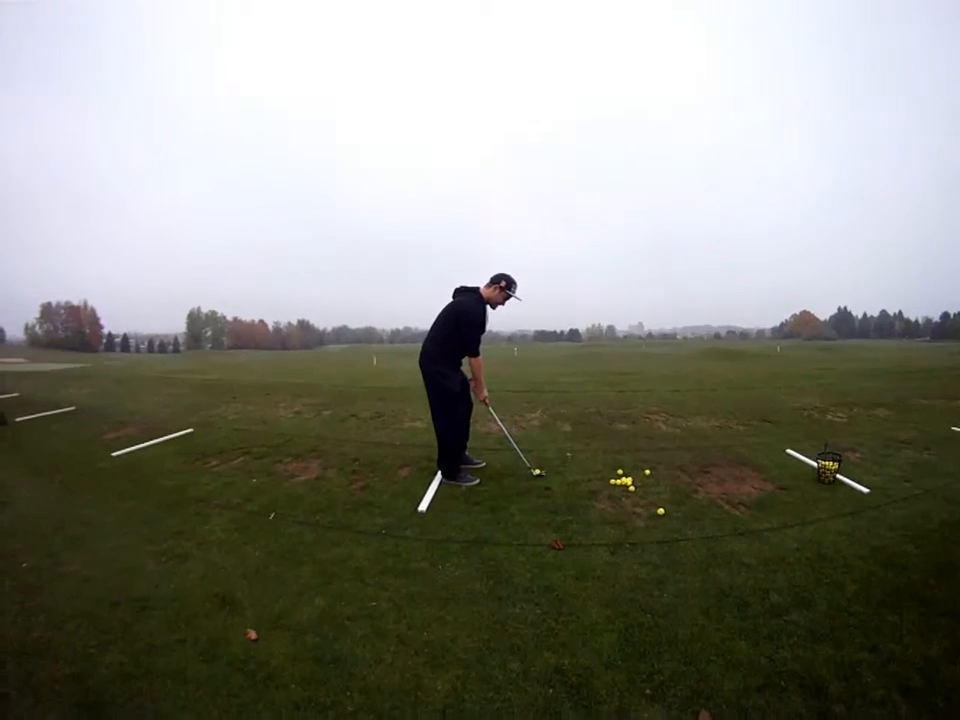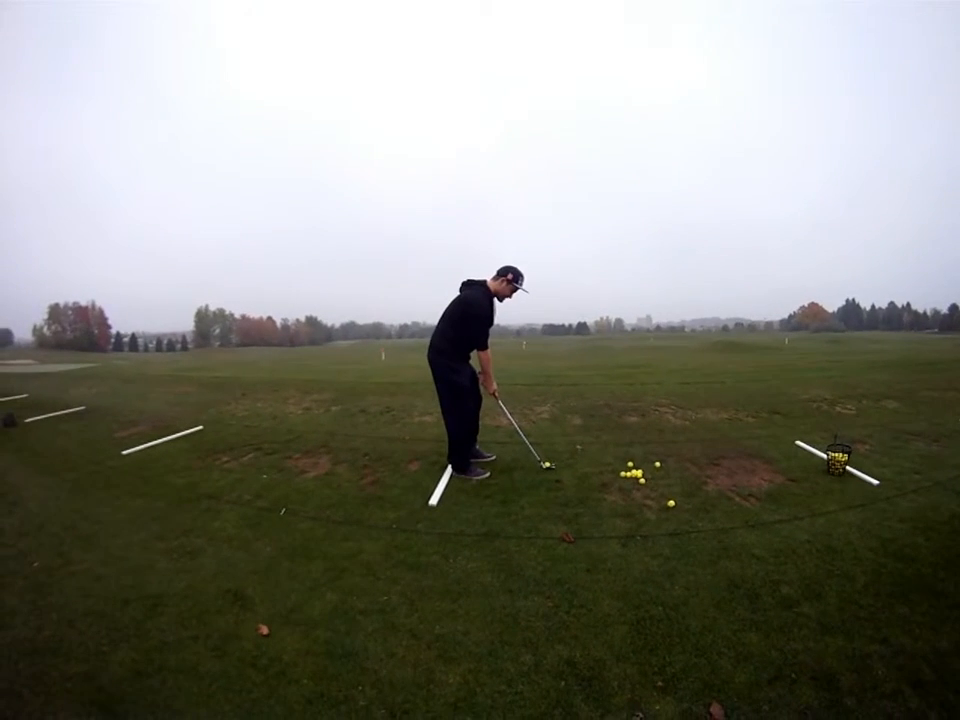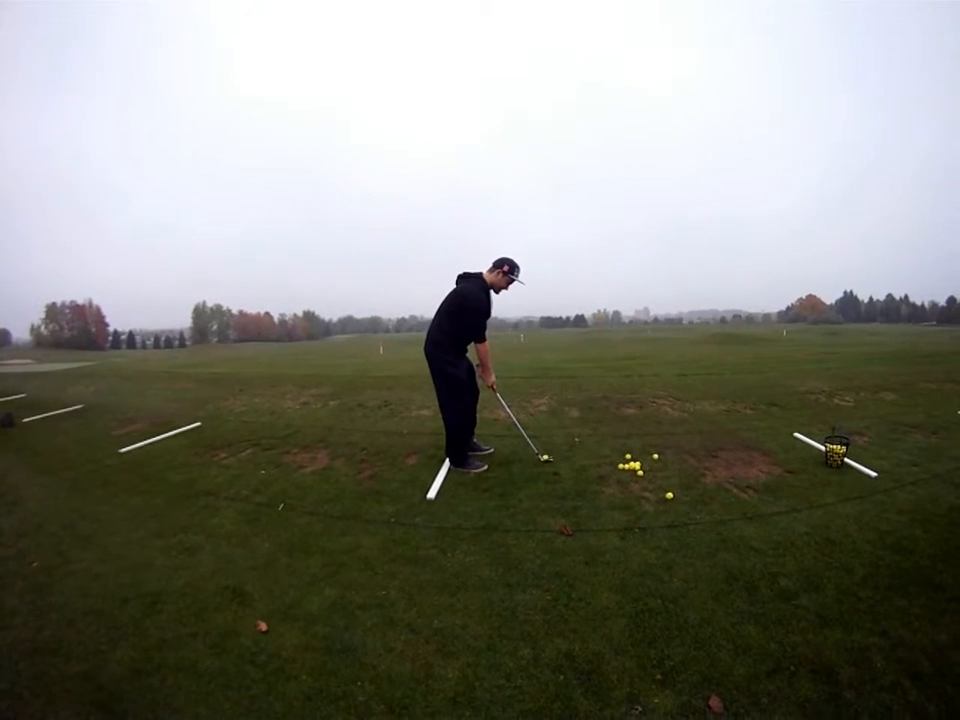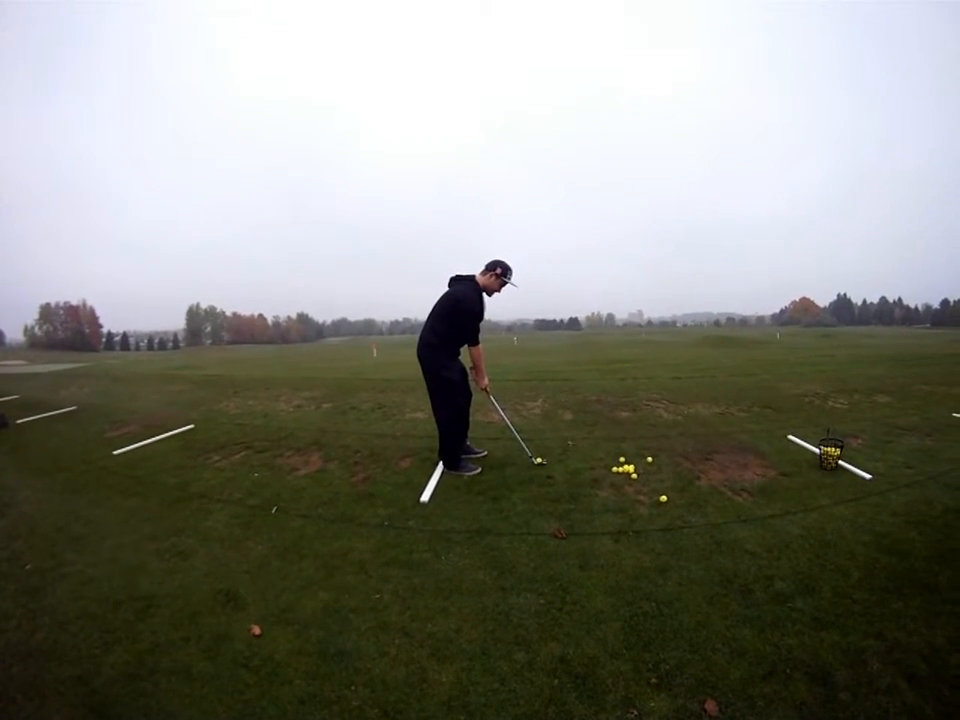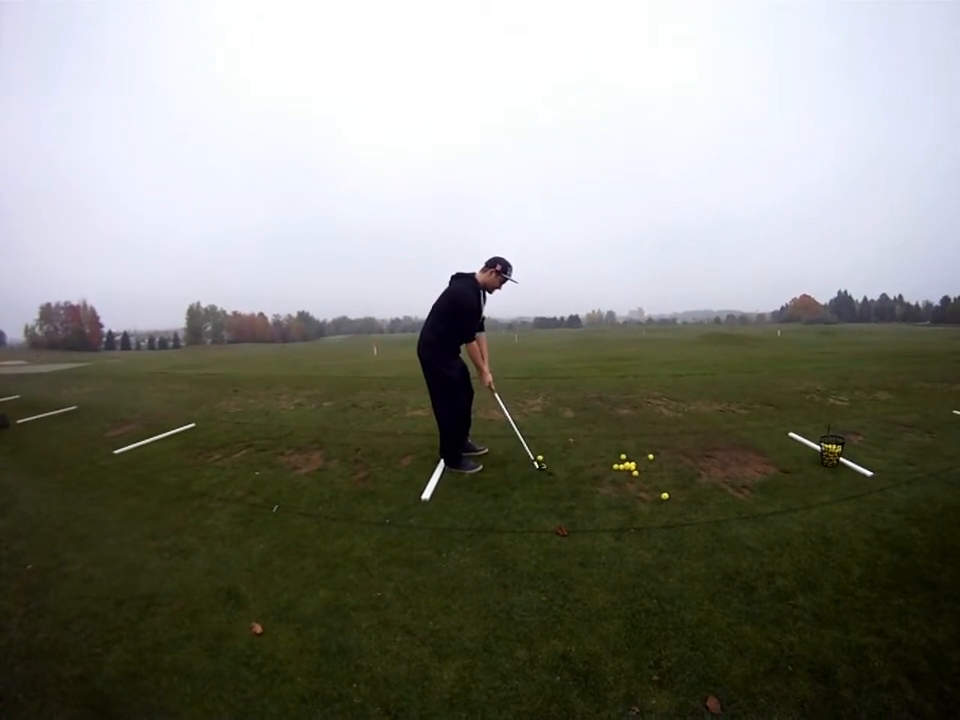
dt=0.4s
person 1, frame 1
left shoulder: (472, 302)
right shoulder: (471, 307)
left elbow: (469, 347)
right elbow: (473, 351)
left wrist: (475, 379)
right wrist: (480, 386)
left hip: (446, 362)
right hip: (436, 363)
left knee: (463, 407)
right knee: (450, 415)
left ankle: (459, 454)
right ankle: (450, 470)
person 1, frame 2
left shoulder: (479, 296)
right shoulder: (478, 300)
left elbow: (478, 341)
right elbow: (481, 345)
left wrist: (485, 373)
right wrist: (490, 380)
left hip: (455, 356)
right hip: (445, 358)
left knee: (473, 401)
right knee: (460, 408)
left ankle: (469, 448)
right ankle: (460, 464)
person 1, frame 3
left shoulder: (476, 288)
right shoulder: (474, 293)
left elbow: (476, 334)
right elbow: (479, 337)
left wrist: (482, 365)
right wrist: (488, 372)
left hip: (452, 349)
right hip: (442, 351)
left knee: (470, 394)
right knee: (457, 402)
left ankle: (467, 441)
right ankle: (457, 457)
person 1, frame 4
left shoulder: (469, 291)
right shoulder: (468, 296)
left elbow: (470, 337)
right elbow: (473, 340)
left wrist: (476, 367)
right wrist: (481, 375)
left hip: (445, 351)
right hip: (435, 353)
left knee: (463, 397)
right knee: (450, 404)
left ankle: (460, 444)
right ankle: (451, 460)
person 1, frame 5
left shoulder: (478, 293)
right shoulder: (464, 293)
left elbow: (479, 330)
right elbow: (469, 338)
left wrist: (486, 365)
right wrist: (483, 372)
left hip: (448, 350)
right hip: (434, 351)
left knee: (465, 395)
right knee: (450, 402)
left ankle: (461, 442)
right ankle: (452, 458)
